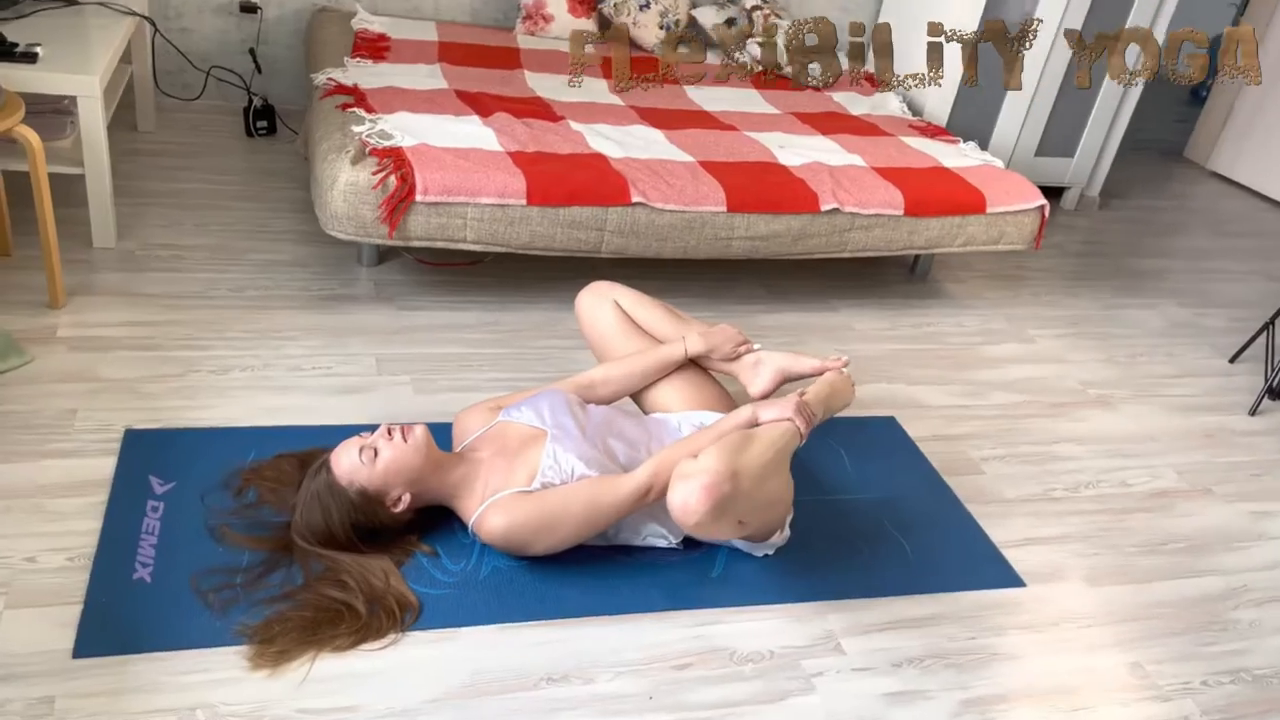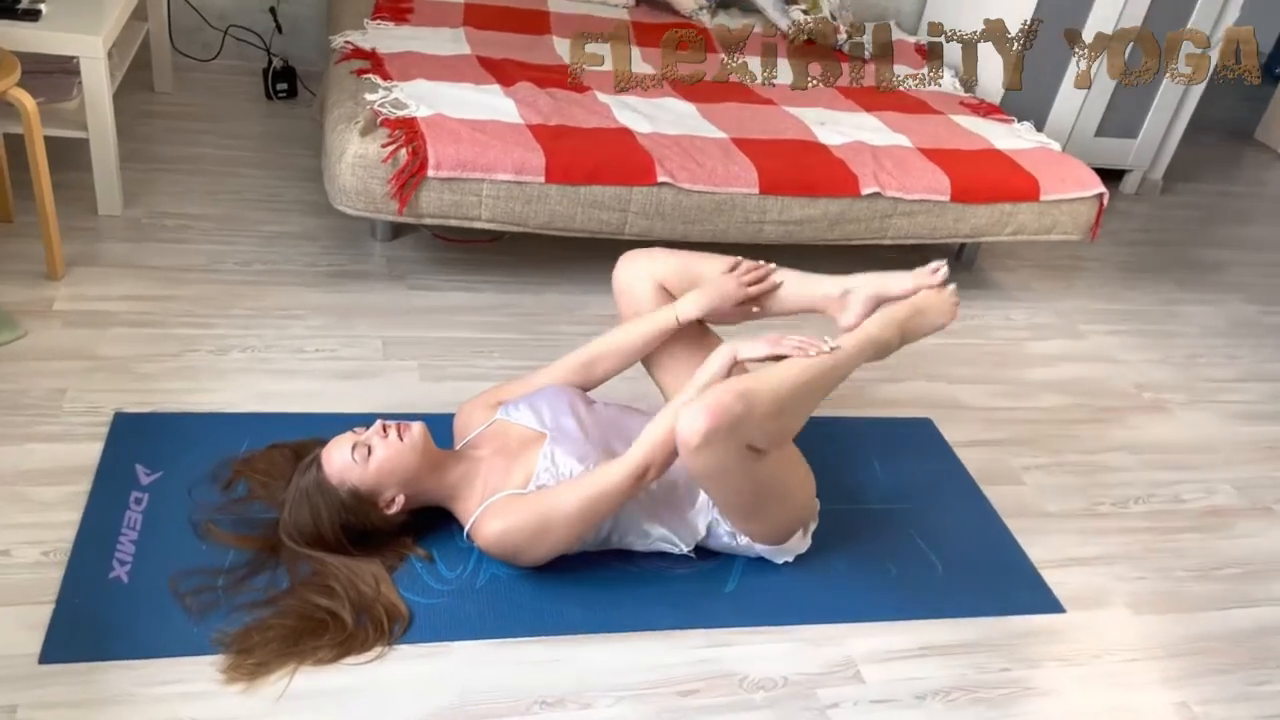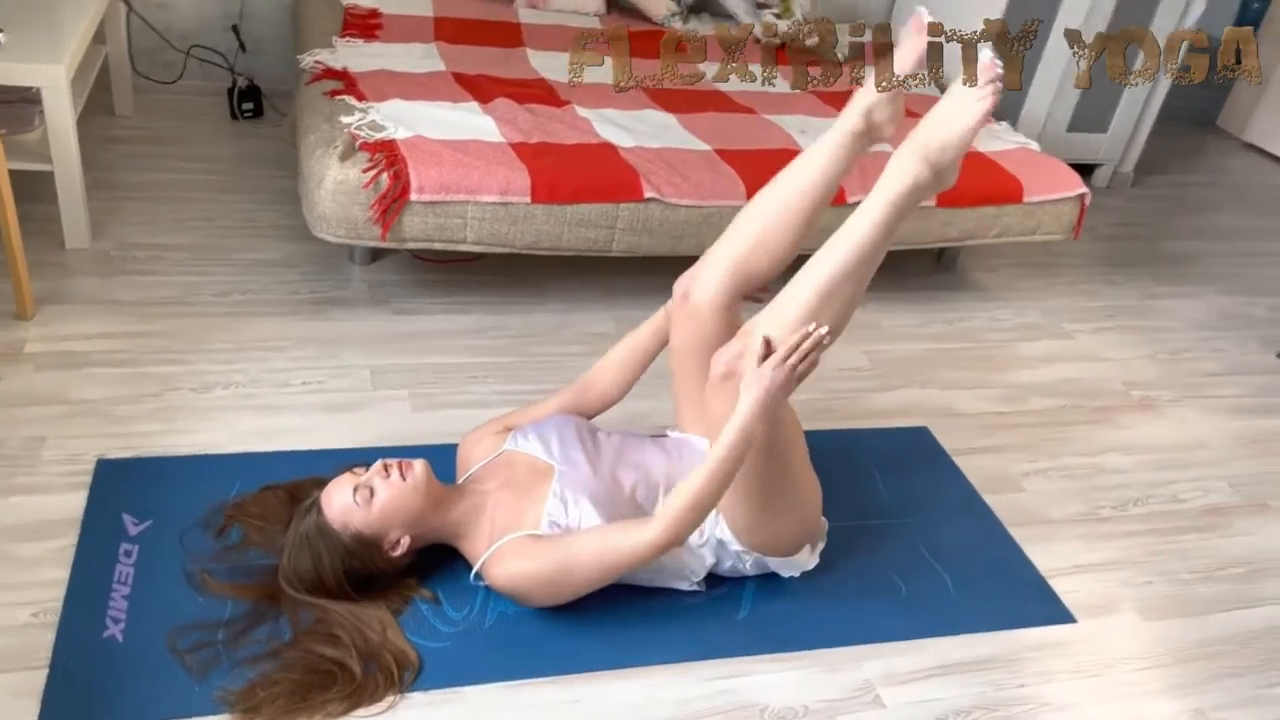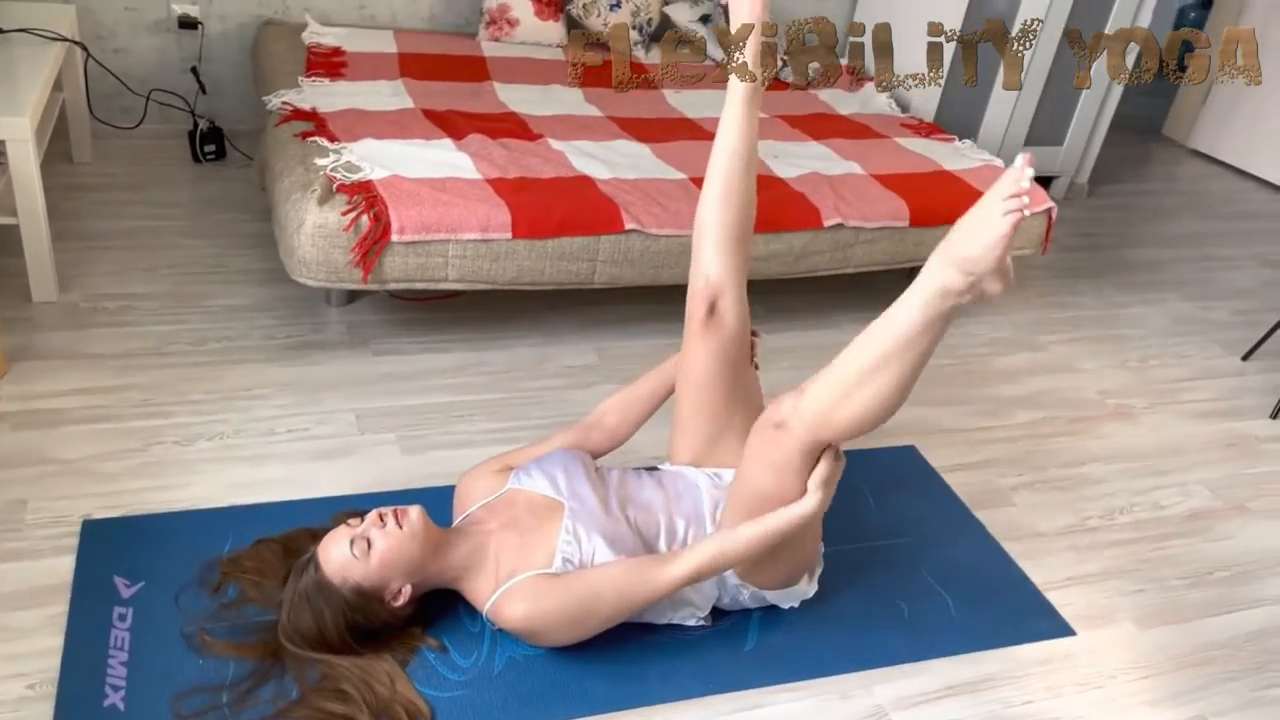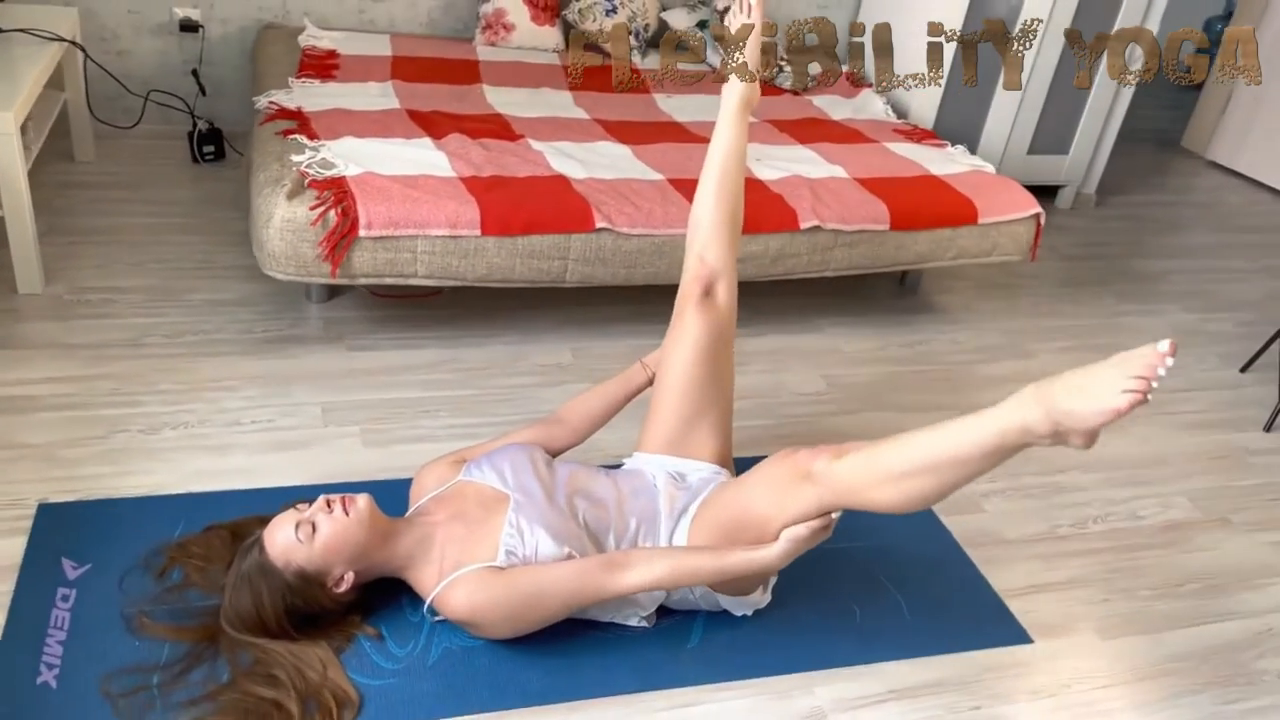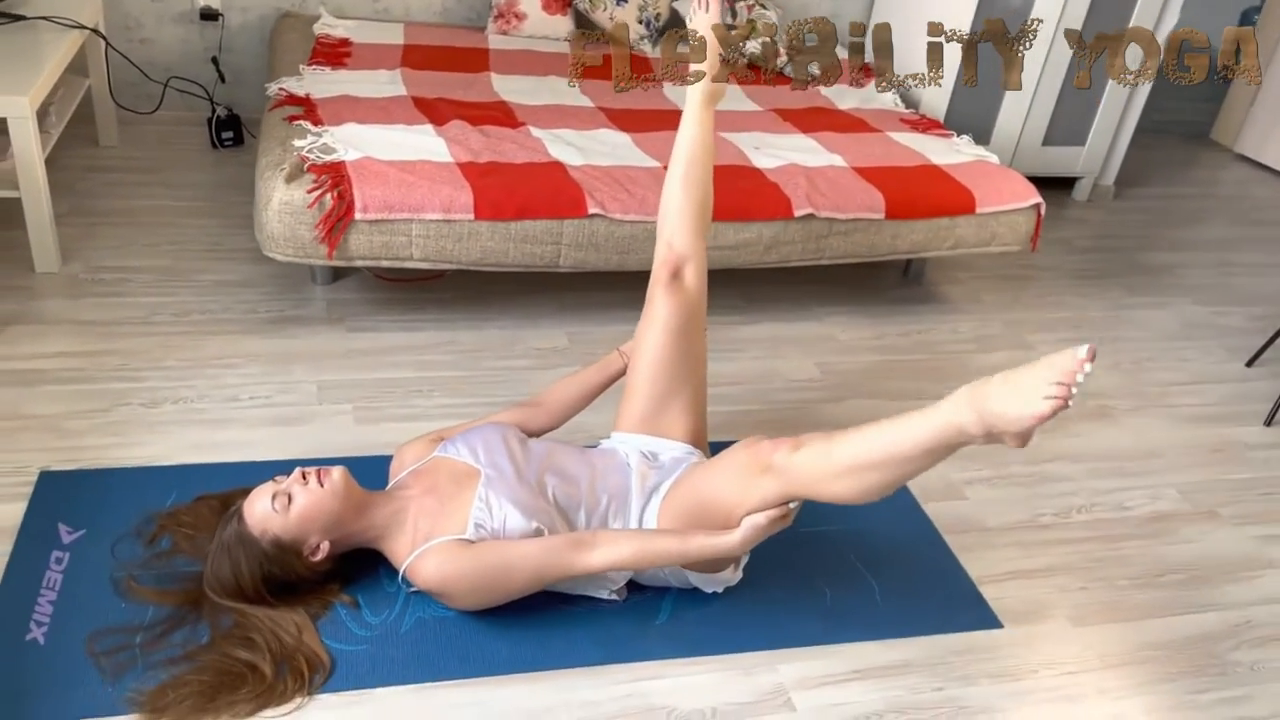
dt=0.5s
person 1, frame 1
left shoulder: (473, 425)
right shoulder: (501, 519)
left elbow: (589, 388)
right elbow: (643, 484)
left wrist: (692, 345)
right wrist: (745, 417)
left hip: (702, 433)
left knee: (599, 298)
right knee: (699, 493)
left ankle: (756, 368)
right ankle: (814, 403)
person 1, frame 2
left shoulder: (477, 417)
right shoulder: (501, 525)
left elbow: (586, 366)
right elbow: (636, 468)
left wrist: (693, 305)
right wrist: (715, 366)
left hip: (735, 446)
right hip: (759, 513)
left knee: (639, 271)
right knee: (708, 418)
left ankle: (843, 297)
right ankle: (878, 333)
person 1, frame 3
left shoulder: (481, 451)
right shoulder: (511, 565)
left elbow: (591, 389)
right elbow: (662, 531)
left wrist: (681, 316)
right wrist: (749, 417)
left hip: (706, 459)
right hip: (758, 536)
left knee: (706, 290)
right knee: (737, 364)
left ankle: (871, 114)
right ankle: (914, 169)
person 1, frame 4
left shoulder: (479, 489)
right shoulder: (519, 606)
left elbow: (593, 430)
right elbow: (672, 574)
left wrist: (694, 359)
right wrist: (797, 515)
left hip: (703, 487)
right hip: (756, 558)
left knee: (713, 303)
right knee: (797, 418)
right ankle: (954, 269)
person 1, frame 5
left shoulder: (432, 481)
right shoulder: (464, 596)
left elbow: (550, 430)
right elbow: (624, 577)
left wrist: (651, 365)
right wrist: (766, 556)
left hip: (662, 483)
right hip: (694, 544)
left knee: (707, 287)
right knee: (816, 470)
left ankle: (740, 87)
right ankle: (1040, 410)
person 1, frame 6
left shoulder: (412, 460)
right shoulder: (437, 568)
left elbow: (528, 416)
right elbow: (588, 556)
left wrist: (625, 355)
right wrist: (729, 538)
left hip: (638, 461)
right hip: (670, 524)
left knee: (677, 270)
right knee: (775, 462)
right ankle: (975, 409)
